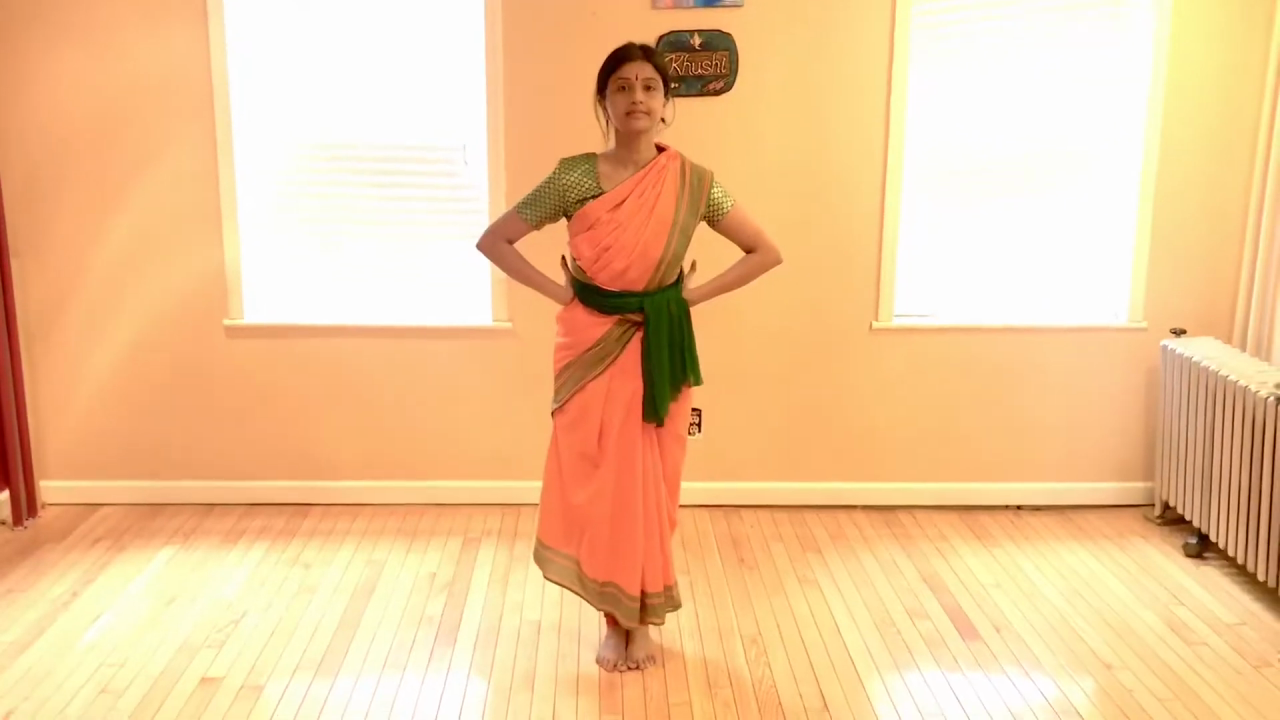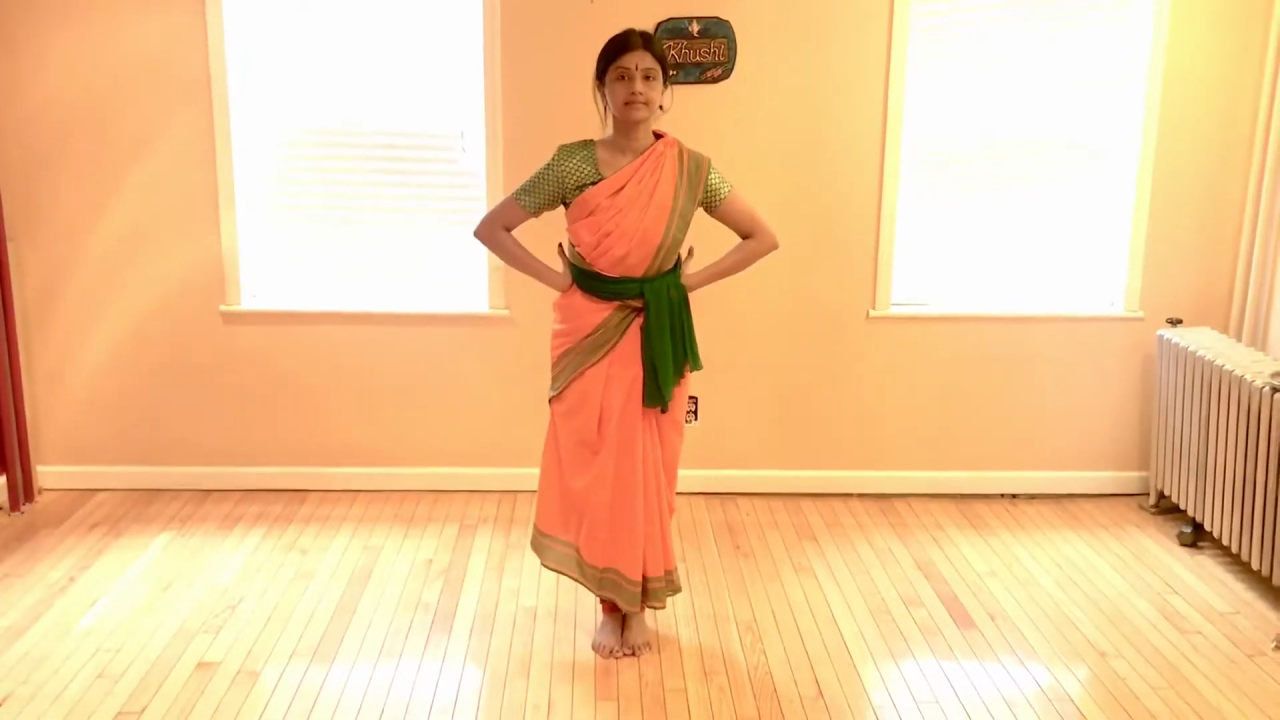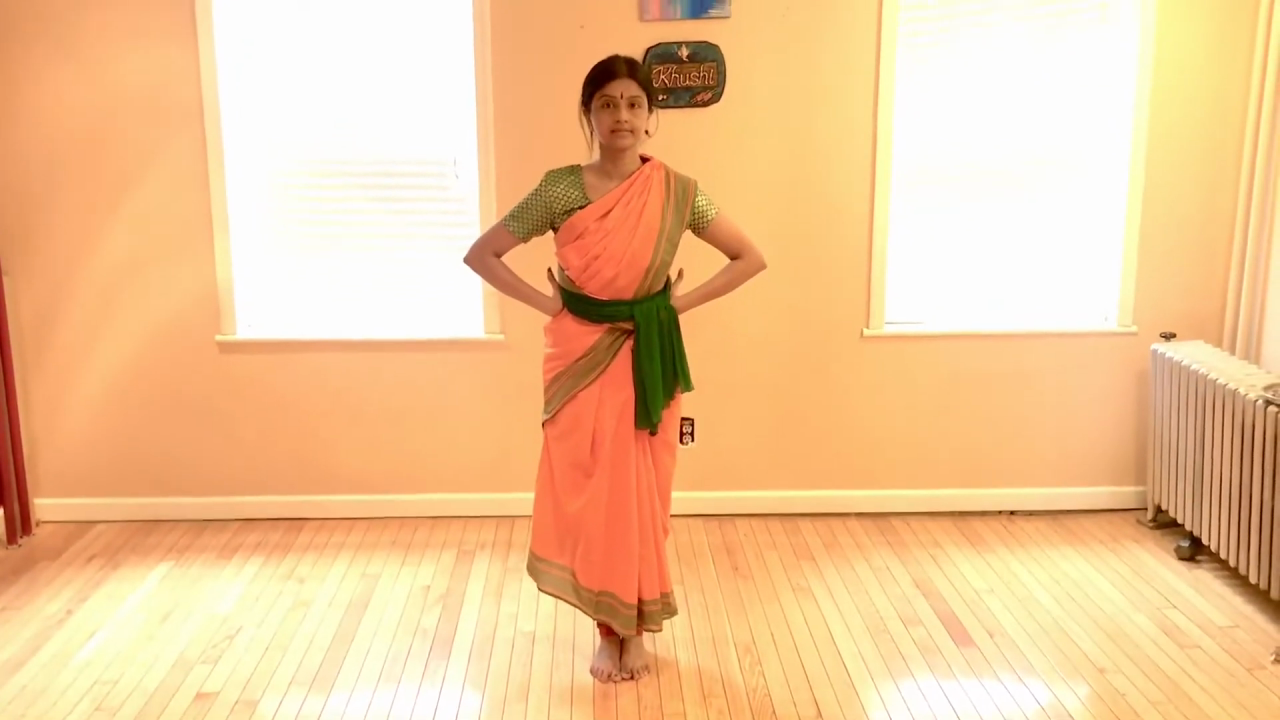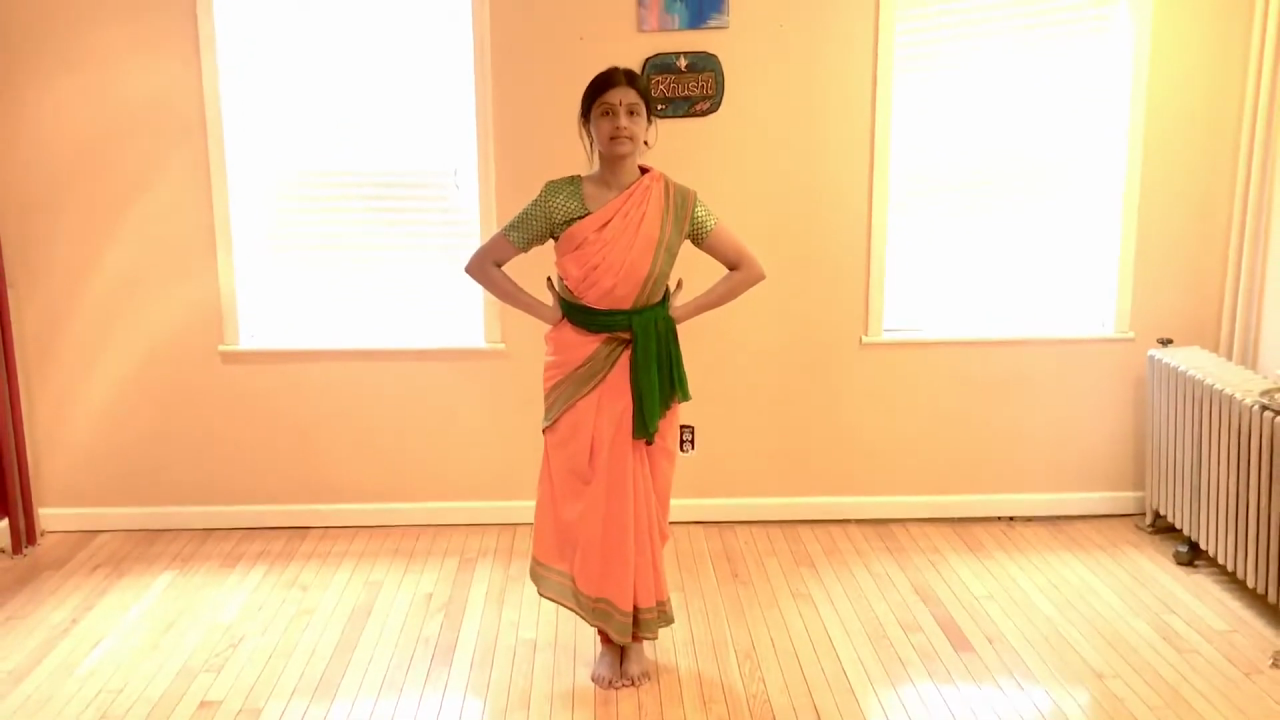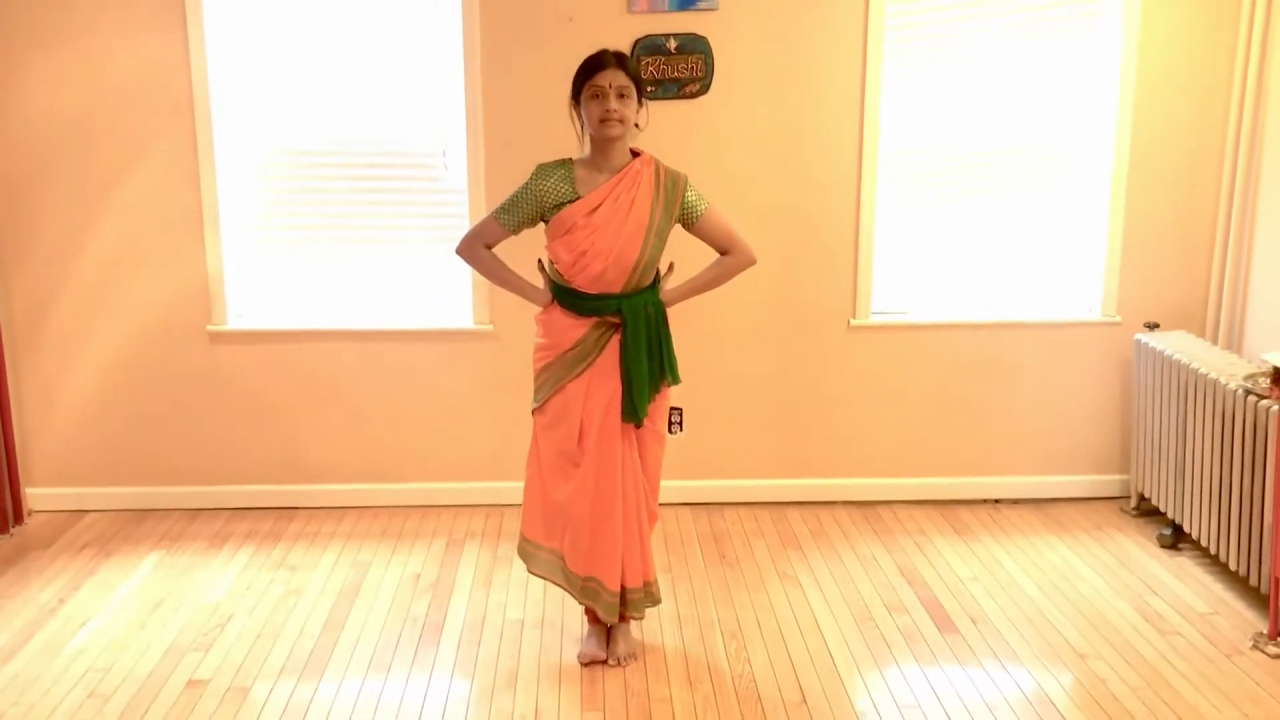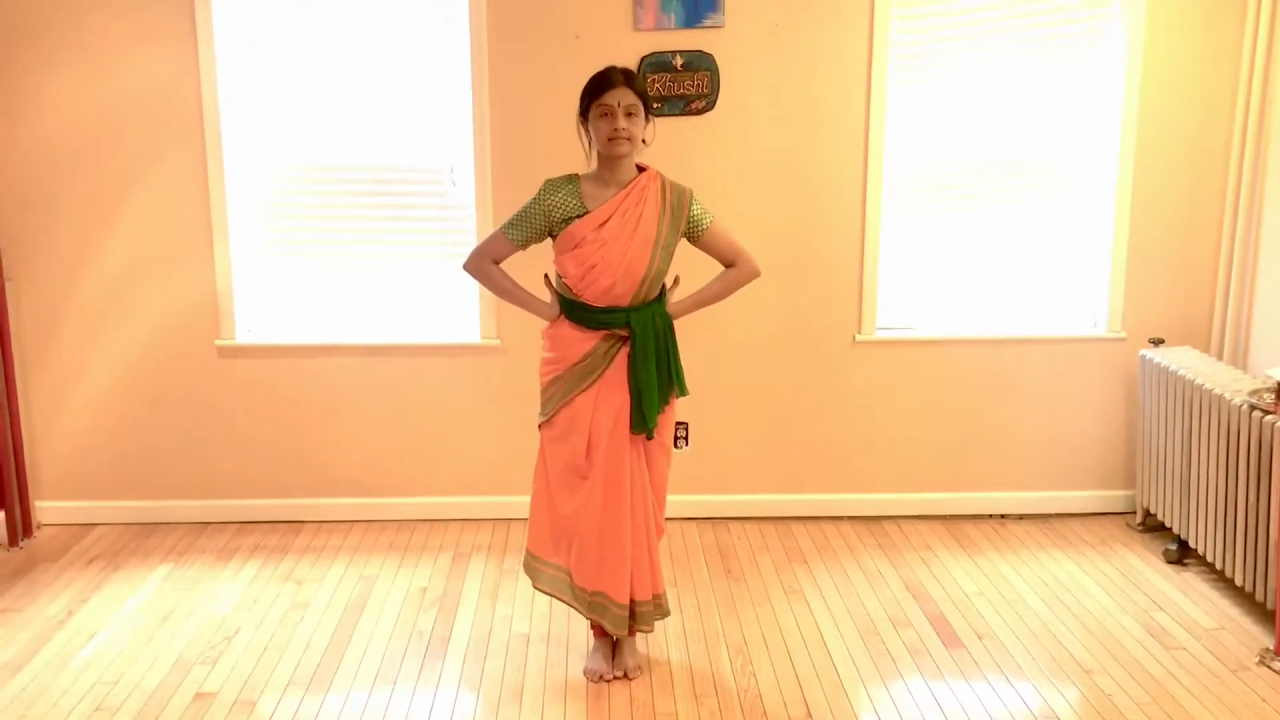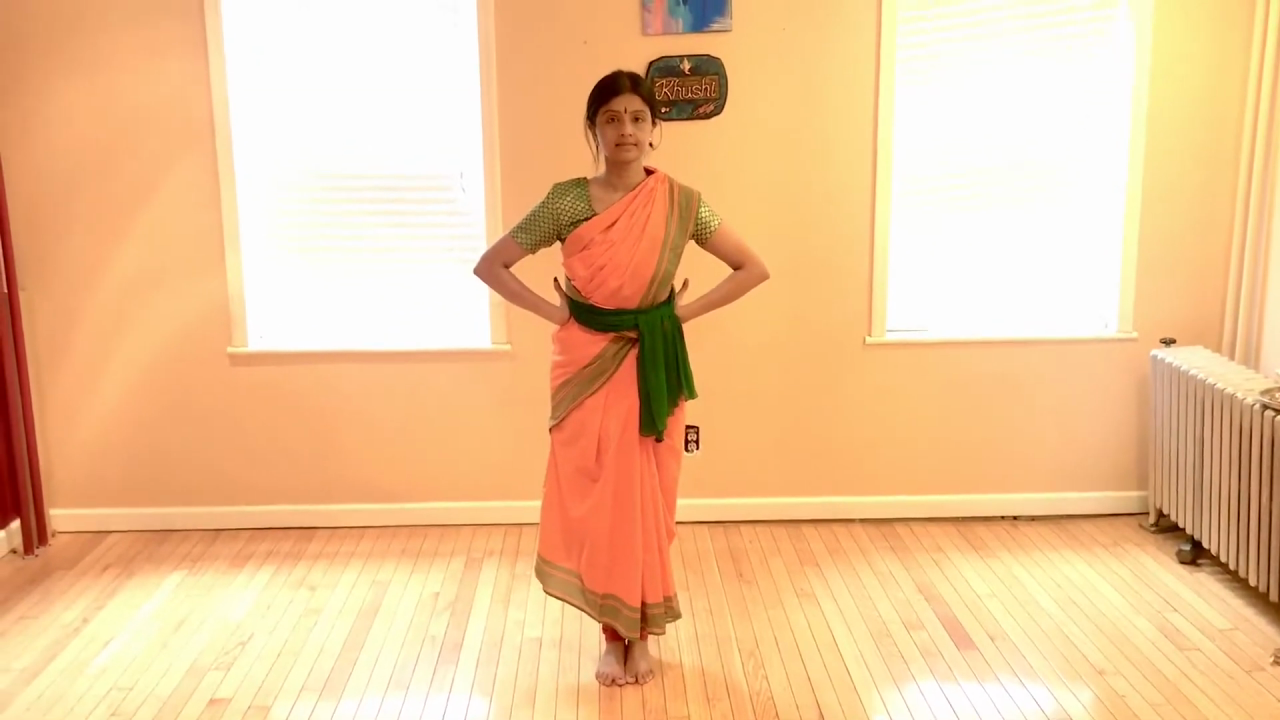
dt=0.7s
person 1, frame 1
left shoulder: (692, 182)
right shoulder: (573, 177)
left elbow: (766, 252)
right elbow: (492, 240)
left wrist: (695, 293)
right wrist: (559, 291)
left hip: (657, 349)
right hip: (591, 346)
left knee: (649, 483)
right knee: (597, 482)
left ankle: (642, 618)
right ankle: (612, 619)
person 1, frame 2
left shoulder: (690, 169)
right shoulder: (572, 164)
left elbow: (762, 238)
right elbow: (490, 228)
left wrist: (692, 279)
right wrist: (556, 278)
left hip: (656, 335)
right hip: (589, 332)
left knee: (648, 469)
right knee: (593, 468)
left ankle: (639, 603)
right ankle: (609, 605)
person 1, frame 3
left shoulder: (677, 192)
right shoulder: (559, 189)
left elbow: (750, 258)
right elbow: (480, 254)
left wrist: (682, 302)
right wrist: (547, 303)
left hip: (647, 359)
right hip: (580, 357)
left knee: (641, 493)
right knee: (589, 492)
left ankle: (636, 628)
right ankle: (606, 630)
person 1, frame 4
left shoulder: (676, 203)
right shoulder: (559, 199)
left elbow: (749, 268)
right elbow: (481, 264)
left wrist: (680, 312)
right wrist: (547, 312)
left hip: (645, 368)
right hip: (580, 366)
left knee: (641, 501)
right knee: (588, 501)
left ankle: (637, 634)
right ankle: (607, 636)
person 1, frame 5
left shoulder: (667, 186)
right shoulder: (549, 183)
left elbow: (740, 253)
right elbow: (471, 245)
left wrist: (669, 295)
right wrist: (537, 294)
left hip: (635, 350)
right hip: (569, 348)
left knee: (628, 483)
right knee: (578, 483)
left ankle: (624, 615)
right ankle: (594, 616)
person 1, frame 6
left shoulder: (673, 200)
right shoulder: (558, 197)
left elbow: (744, 265)
right elbow: (479, 260)
left wrist: (677, 308)
right wrist: (544, 308)
left hip: (642, 365)
right hip: (577, 363)
left knee: (637, 497)
right knee: (585, 496)
left ankle: (630, 628)
right ankle: (600, 631)
person 1, frame 7
left shoulder: (681, 203)
right shoulder: (566, 201)
left elbow: (753, 268)
right elbow: (489, 265)
left wrist: (686, 310)
right wrist: (554, 312)
left hip: (652, 367)
right hip: (587, 365)
left knee: (646, 501)
right knee: (595, 500)
left ankle: (643, 632)
right ankle: (612, 634)
